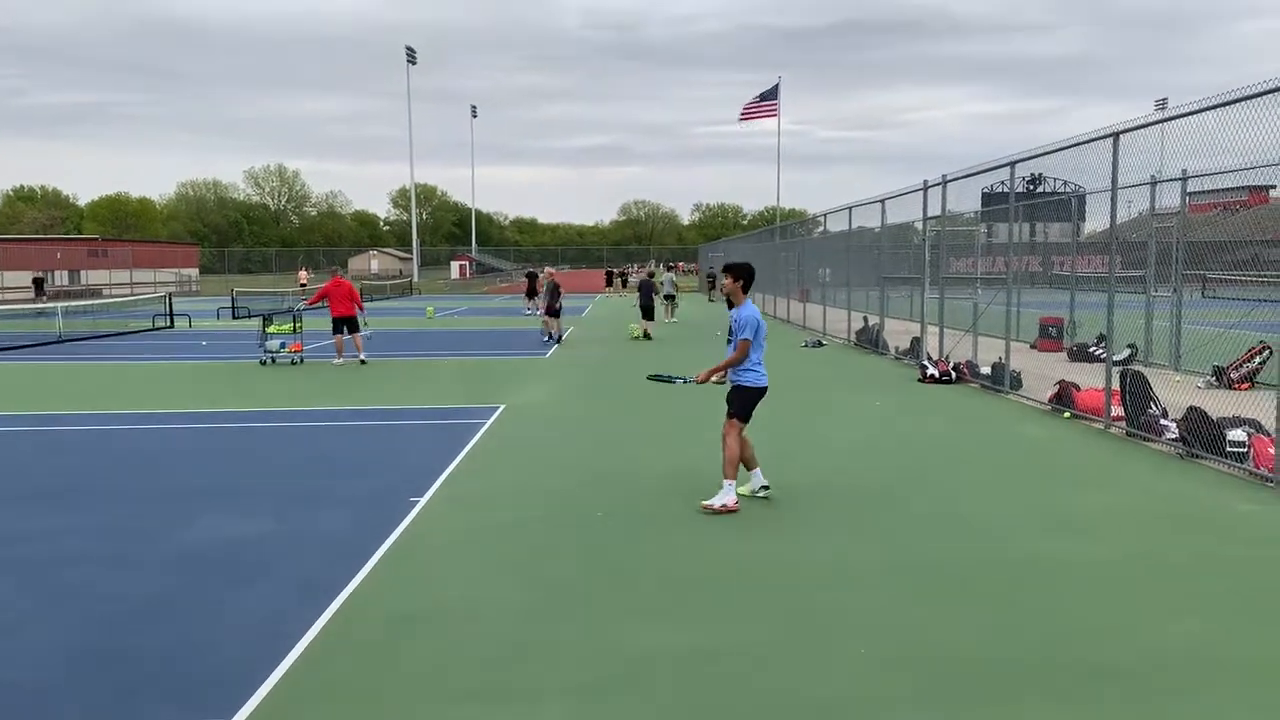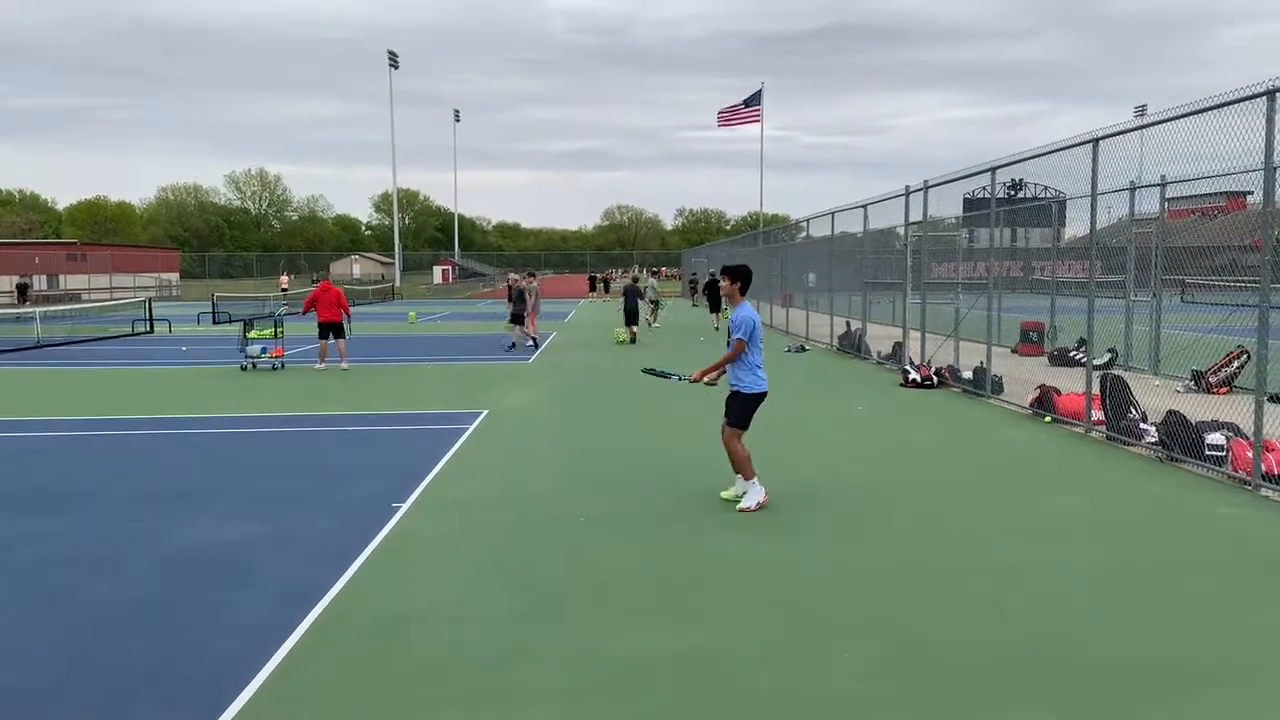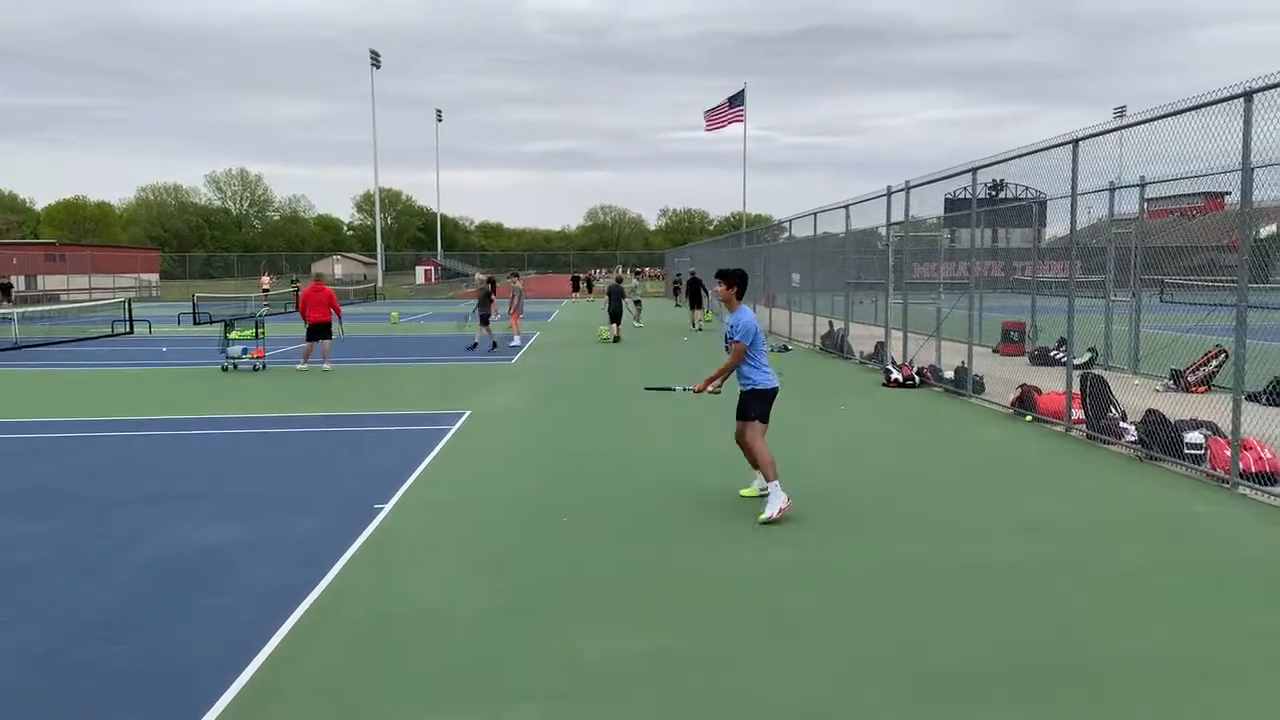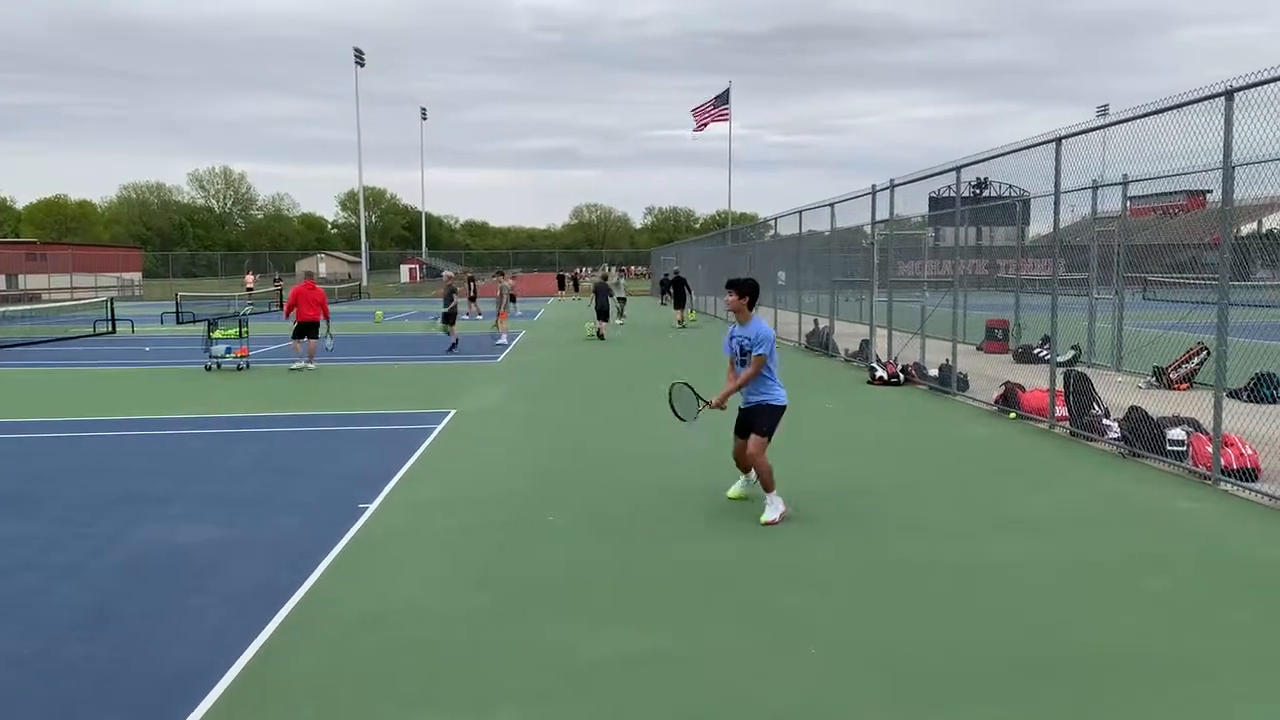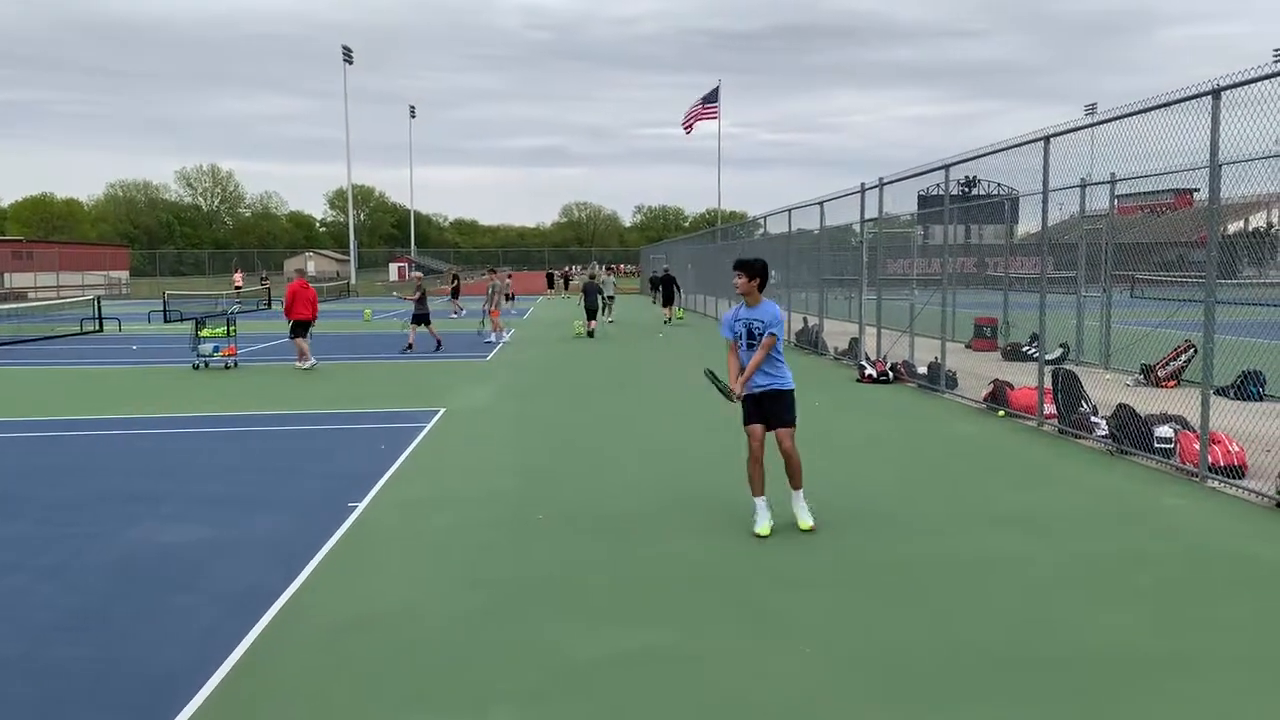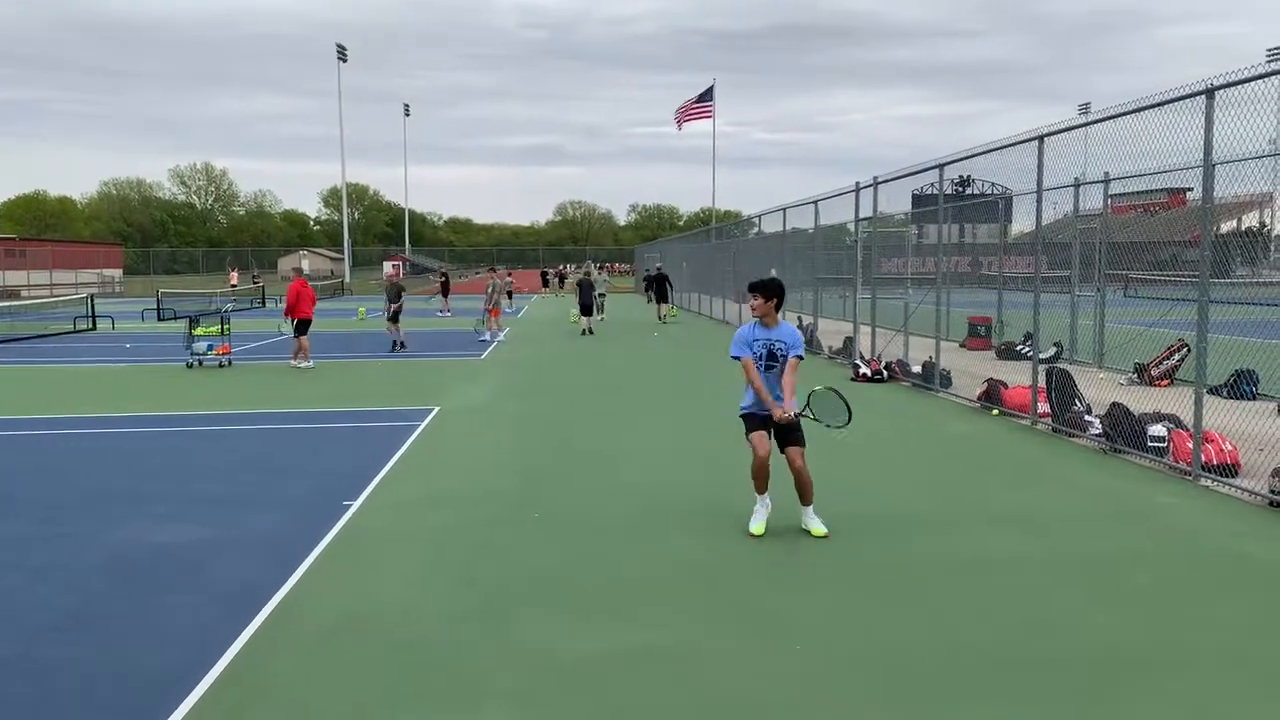
dt=0.3s
person 1, frame 1
left shoulder: (748, 315)
right shoulder: (737, 311)
left elbow: (740, 355)
left wrist: (710, 372)
right wrist: (723, 372)
left hip: (749, 383)
right hip: (743, 382)
left knee: (730, 434)
right knee: (735, 433)
left ankle: (728, 493)
right ankle: (758, 483)
person 1, frame 2
left shoulder: (744, 316)
right shoulder: (737, 313)
left elbow: (734, 353)
left wrist: (704, 372)
right wrist: (717, 373)
left hip: (749, 388)
right hip: (741, 386)
left knee: (730, 439)
right knee: (731, 437)
left ankle: (756, 491)
right ankle: (742, 486)
person 1, frame 3
left shoulder: (746, 322)
right shoulder: (730, 318)
left elbow: (734, 359)
left wrist: (707, 381)
right wrist: (718, 383)
left hip: (762, 386)
right hip: (748, 386)
left knee: (754, 439)
right knee: (740, 436)
left ankle: (778, 496)
right ankle: (763, 481)
person 1, frame 4
left shoulder: (763, 331)
right shoulder: (732, 332)
left elbow: (753, 371)
right elbow: (733, 368)
left wrist: (724, 395)
right wrist: (725, 396)
left hip: (771, 401)
right hip: (749, 401)
left knee: (755, 452)
right knee: (739, 453)
left ankle: (774, 502)
right ankle: (748, 478)
person 1, frame 5
left shoulder: (774, 313)
right shoulder: (731, 316)
left elbow: (761, 351)
right elbow: (733, 353)
left wrist: (741, 382)
right wrist: (733, 384)
left hip: (779, 387)
right hip: (750, 391)
left knee: (787, 446)
right knee: (755, 448)
left ankle: (799, 502)
right ankle: (761, 511)
person 1, frame 6
left shoulder: (793, 335)
right shoulder: (743, 335)
left elbow: (790, 374)
right elbow: (753, 375)
left wrist: (788, 404)
right wrist: (771, 406)
left hip: (786, 409)
right hip: (755, 408)
left knee: (798, 465)
right knee: (762, 454)
left ankle: (808, 515)
right ankle: (762, 504)
